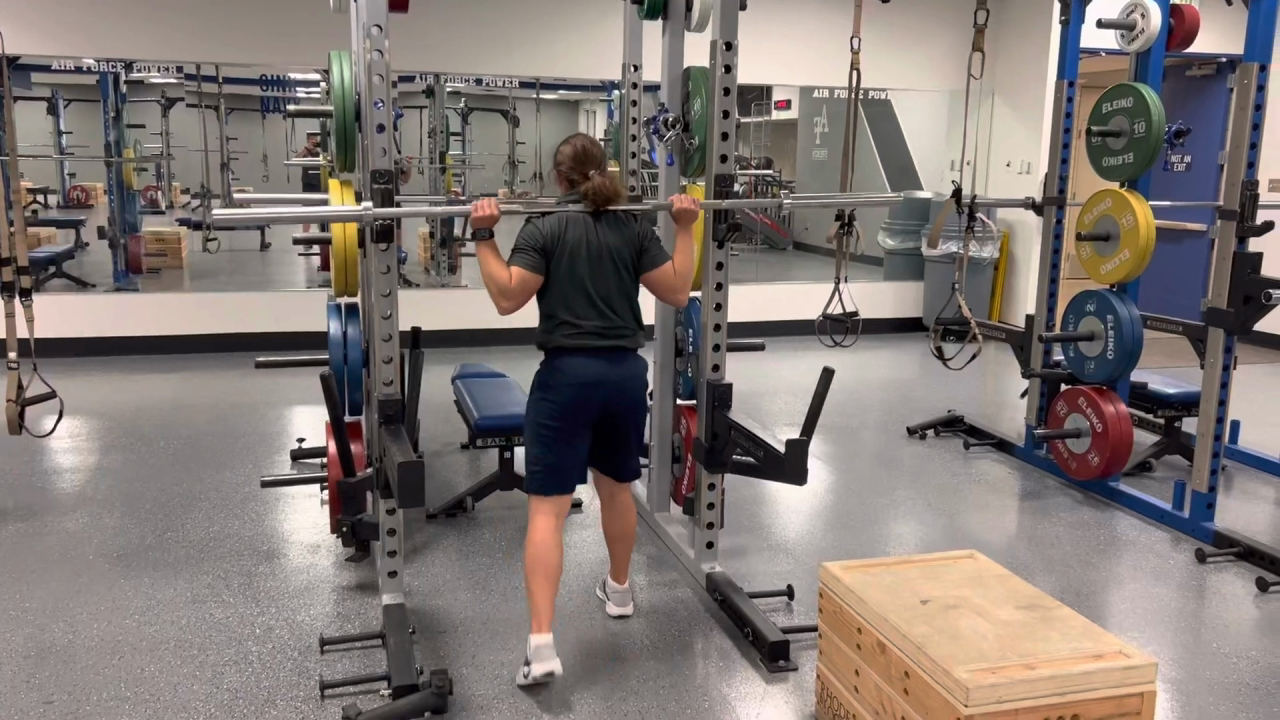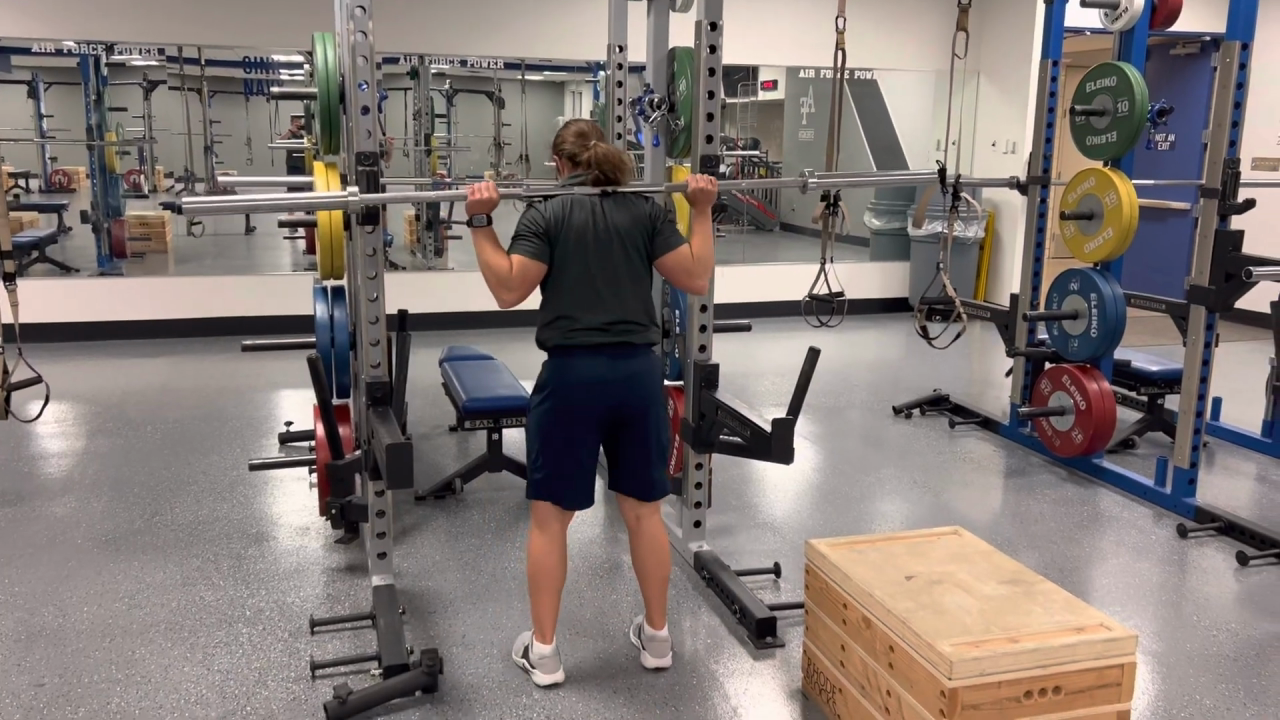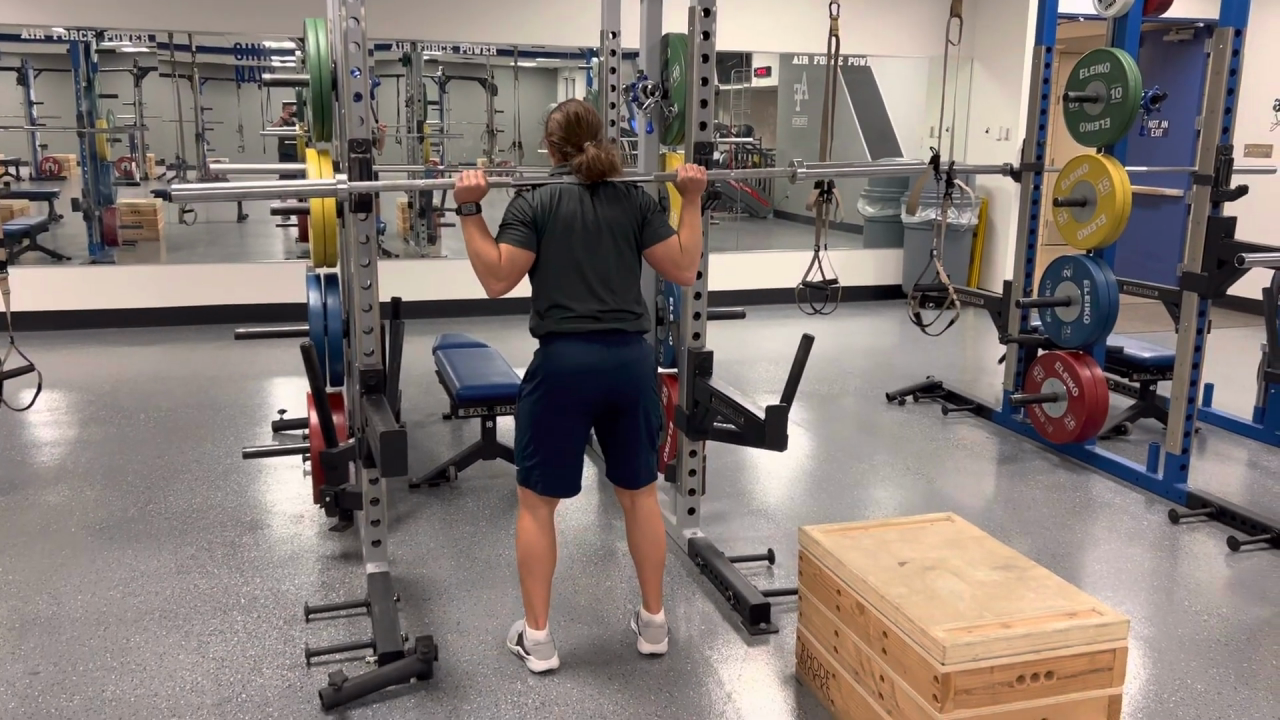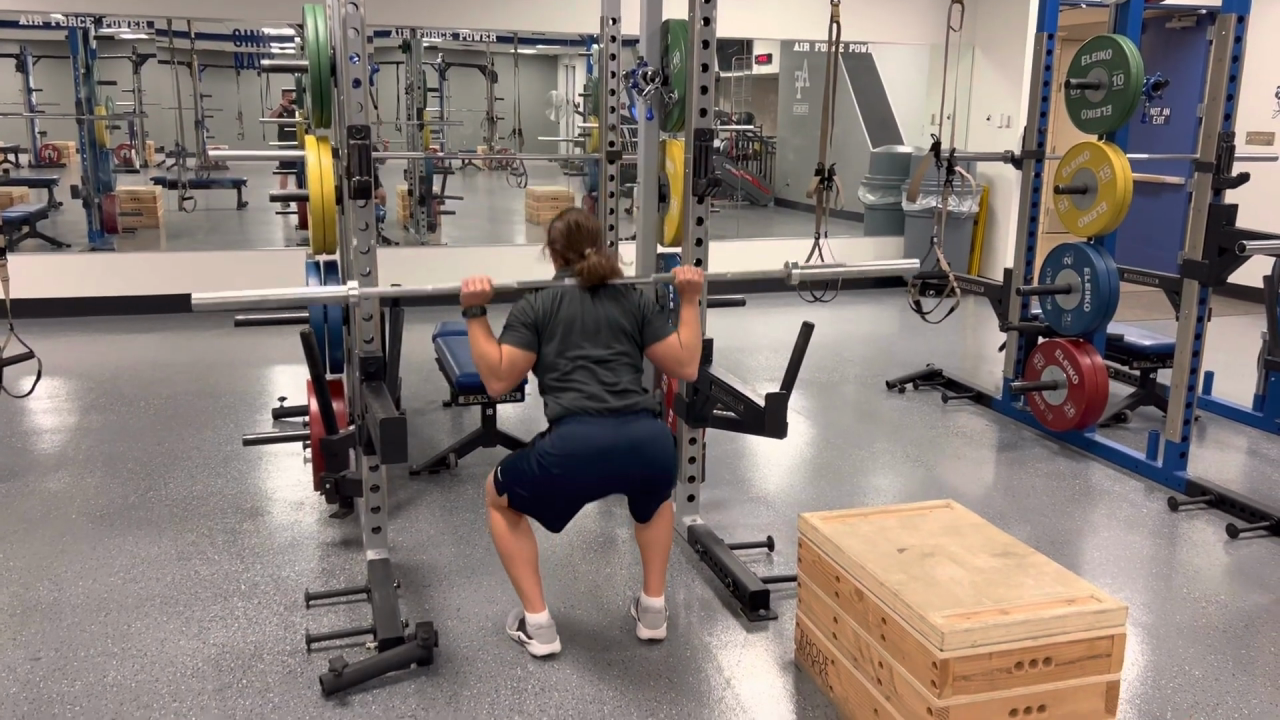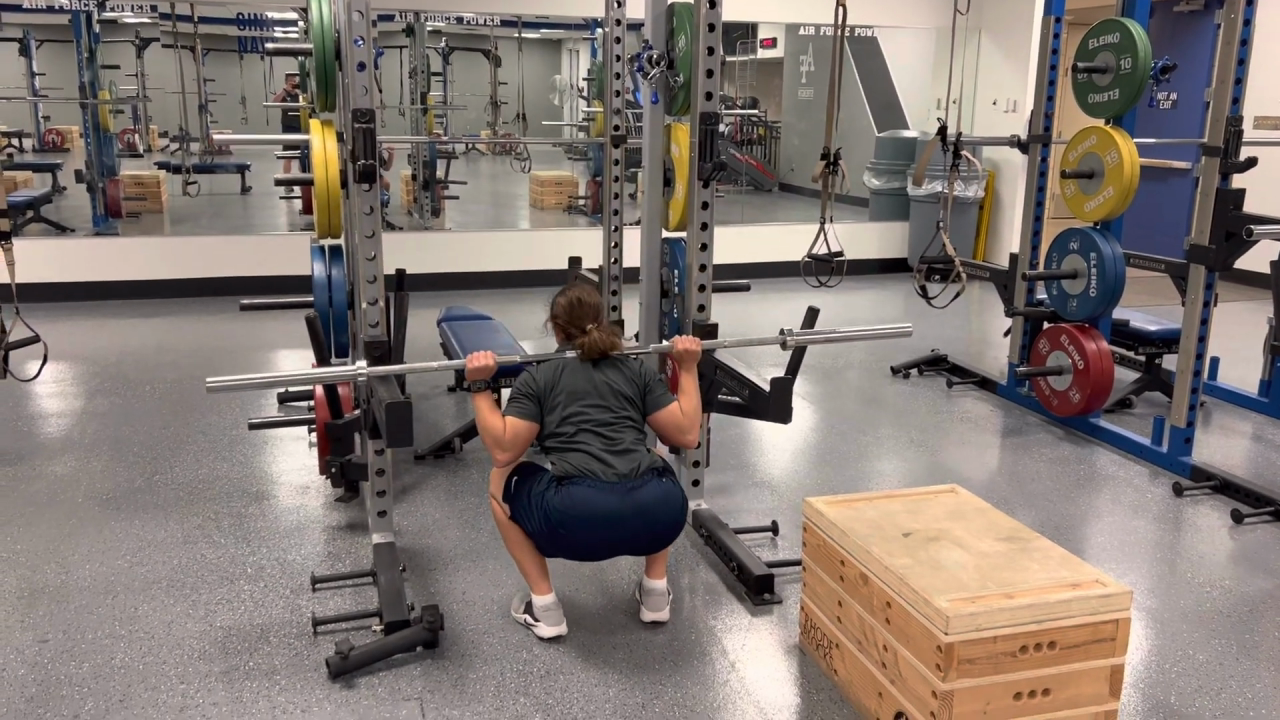
dt=1s
person 1, frame 1
left shoulder: (543, 228)
right shoulder: (634, 228)
left elbow: (507, 297)
right elbow: (677, 291)
left wrist: (483, 235)
right wrist: (685, 229)
left hip: (567, 375)
right hip: (626, 372)
left knee: (547, 507)
right knee: (617, 488)
left ankle: (542, 644)
right ankle: (618, 588)
person 1, frame 2
left shoulder: (546, 213)
right shoulder: (647, 210)
left elbow: (508, 289)
right elbow: (697, 279)
left wrist: (479, 221)
right wrist: (702, 211)
left hip: (571, 376)
right hip: (638, 372)
left knee: (549, 516)
right knee: (643, 509)
left ankle: (544, 650)
right ankle: (656, 635)
person 1, frame 3
left shoulder: (534, 203)
right shoulder: (636, 199)
left elbow: (497, 279)
right elbow: (684, 269)
left wrist: (469, 209)
right wrist: (692, 200)
left hip: (563, 364)
right hip: (630, 361)
left knee: (536, 501)
right knee: (640, 492)
left ankle: (537, 636)
right ankle: (653, 621)
person 1, frame 4
left shoulder: (536, 305)
right shoulder: (637, 299)
left elbow: (498, 380)
right elbow: (686, 368)
left wrist: (475, 313)
right wrist: (690, 301)
left hip: (575, 447)
right hip: (650, 445)
left knee: (500, 499)
right knee: (655, 499)
left ankle: (537, 622)
right ankle: (653, 608)
person 1, frame 5
left shoulder: (538, 378)
right shoulder: (637, 370)
left elbow: (503, 451)
right elbow: (687, 435)
left wrist: (480, 387)
right wrist: (687, 368)
left hip: (580, 520)
right hip: (659, 516)
left knee: (502, 482)
left ankle: (544, 606)
right ankle: (655, 590)
